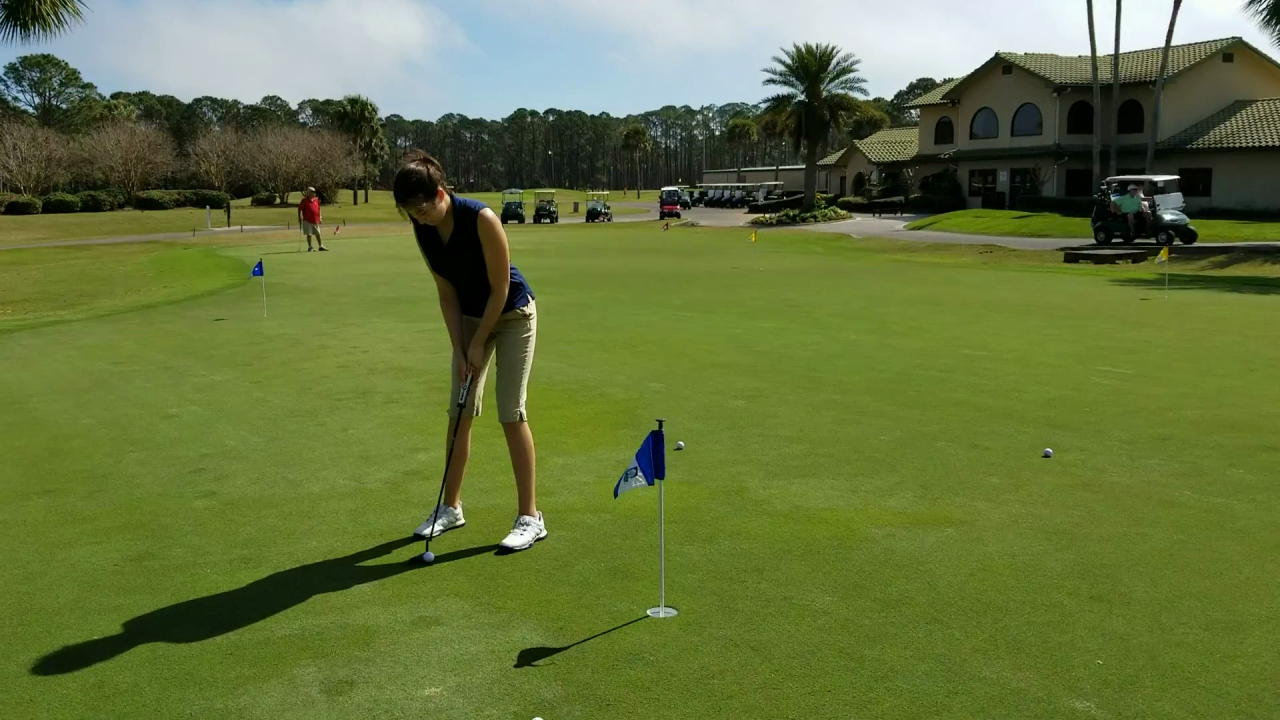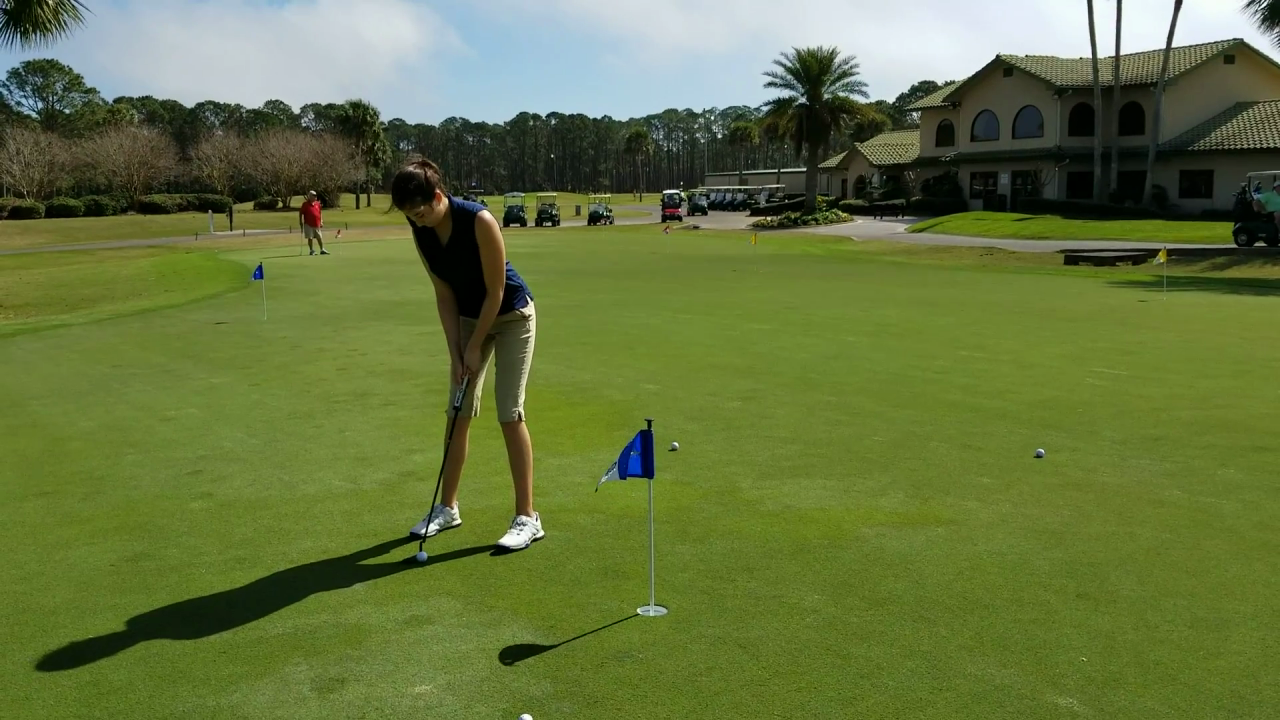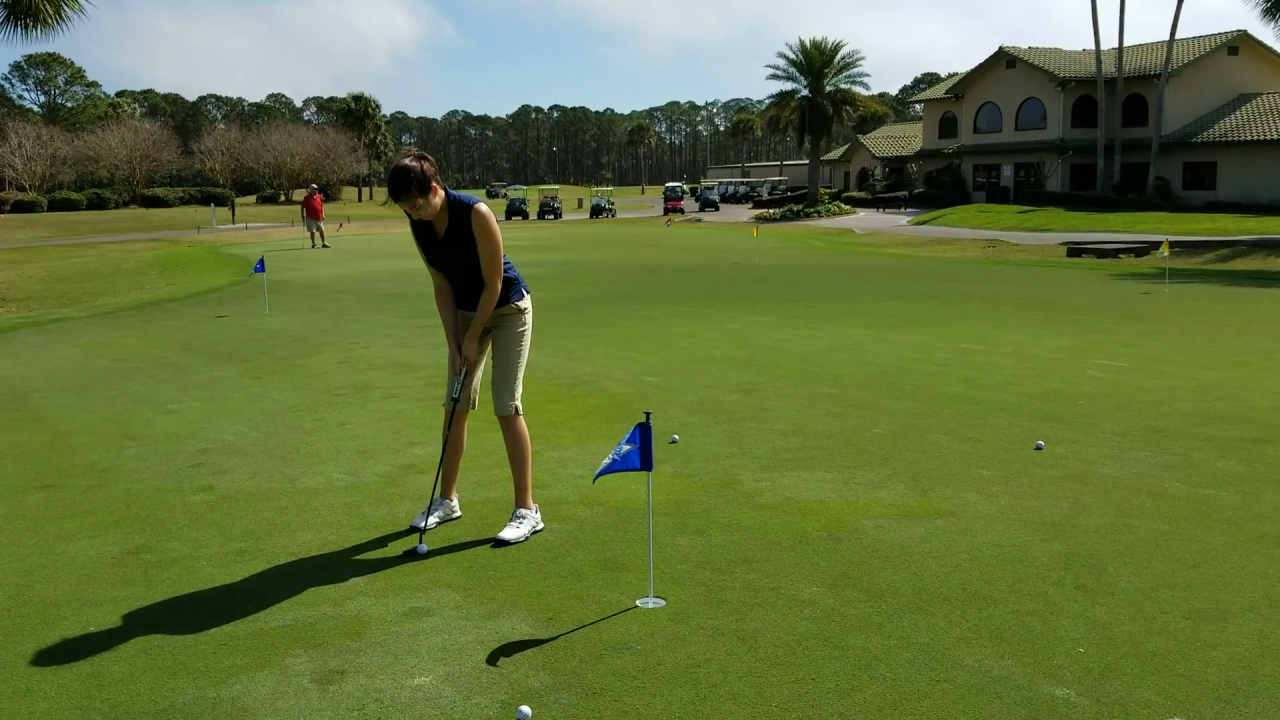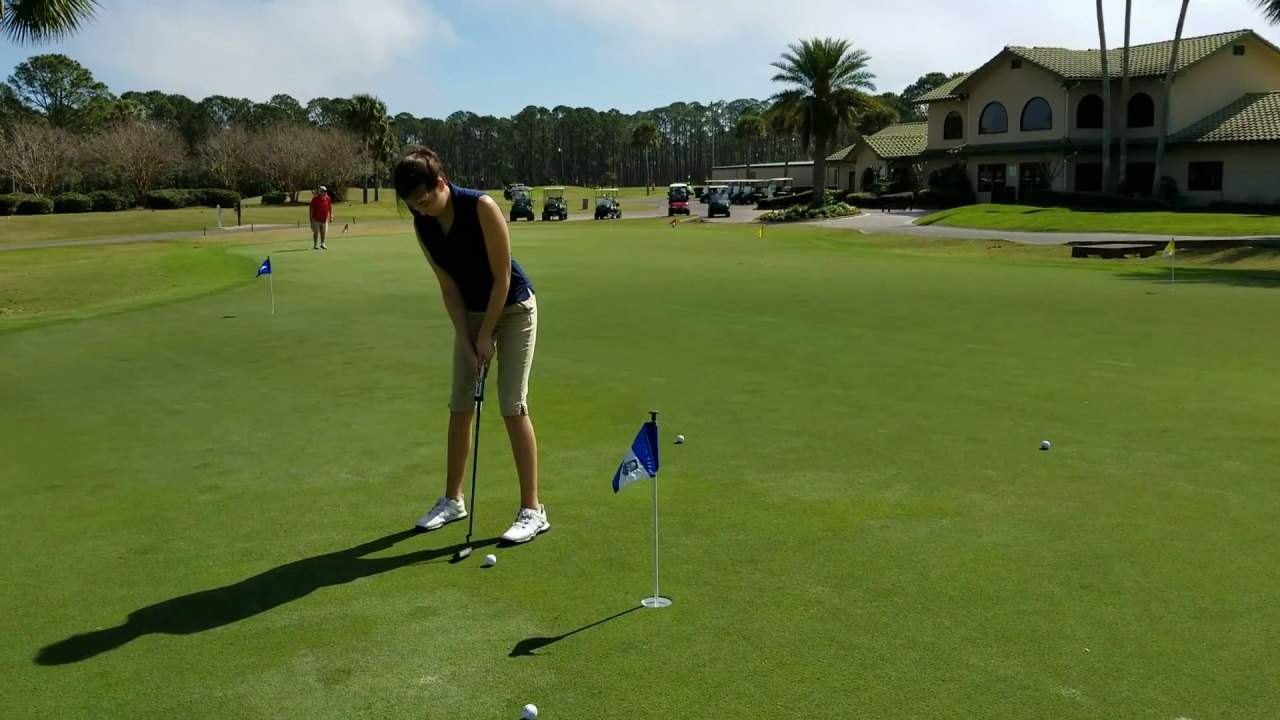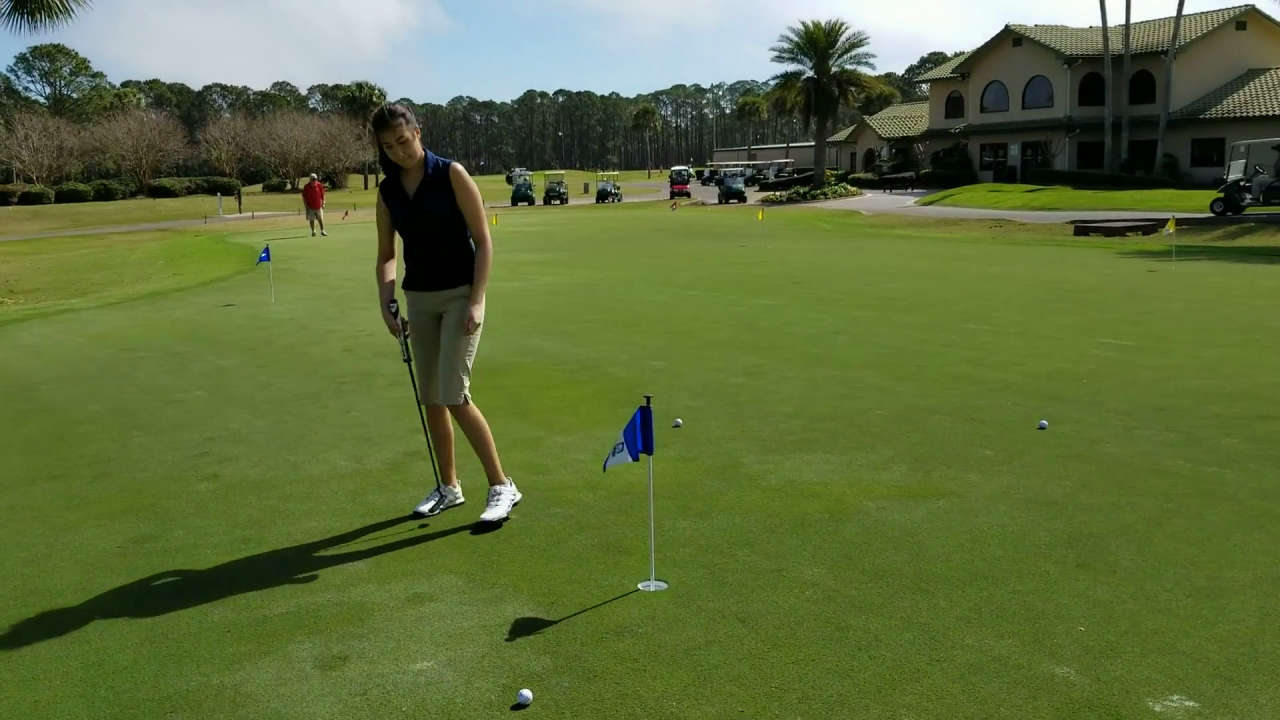
dt=1s
person 1, frame 1
left shoulder: (481, 219)
right shoulder: (423, 230)
left elbow: (500, 289)
right elbow: (447, 293)
left wrist: (479, 345)
right wrist: (459, 350)
left hip: (512, 313)
right hip: (471, 316)
left knee: (511, 413)
right knee: (459, 414)
left ankle: (530, 517)
right ankle: (451, 507)
person 1, frame 2
left shoulder: (479, 221)
right shoulder: (421, 232)
left elbow: (496, 291)
right elbow: (445, 295)
left wrist: (475, 348)
right wrist: (455, 353)
left hip: (511, 314)
right hip: (471, 317)
left knee: (509, 414)
right knee: (458, 414)
left ankle: (527, 517)
right ankle: (447, 507)
person 1, frame 3
left shoulder: (476, 213)
right shoulder: (419, 225)
left elbow: (494, 283)
right elbow: (443, 287)
left wrist: (473, 338)
right wrist: (454, 343)
left hip: (507, 308)
right hip: (467, 310)
left knee: (507, 407)
right knee: (455, 407)
left ankle: (527, 509)
right ankle: (447, 499)
person 1, frame 4
left shoulder: (481, 206)
right shoulder: (423, 224)
left elbow: (502, 277)
right elbow: (449, 287)
left wrist: (486, 335)
right wrist: (467, 343)
left hip: (512, 308)
right hip: (472, 311)
left knee: (513, 406)
right knee: (460, 406)
left ankle: (533, 509)
right ankle: (453, 499)
person 1, frame 5
left shoulder: (451, 173)
right shoulder: (387, 191)
left elbow: (483, 239)
right elbow: (386, 257)
left wrist: (477, 301)
right wrist: (386, 304)
left hip: (461, 293)
right hip: (418, 298)
left knee: (453, 396)
right knee: (431, 397)
left ankle: (502, 485)
right ankle: (449, 486)
